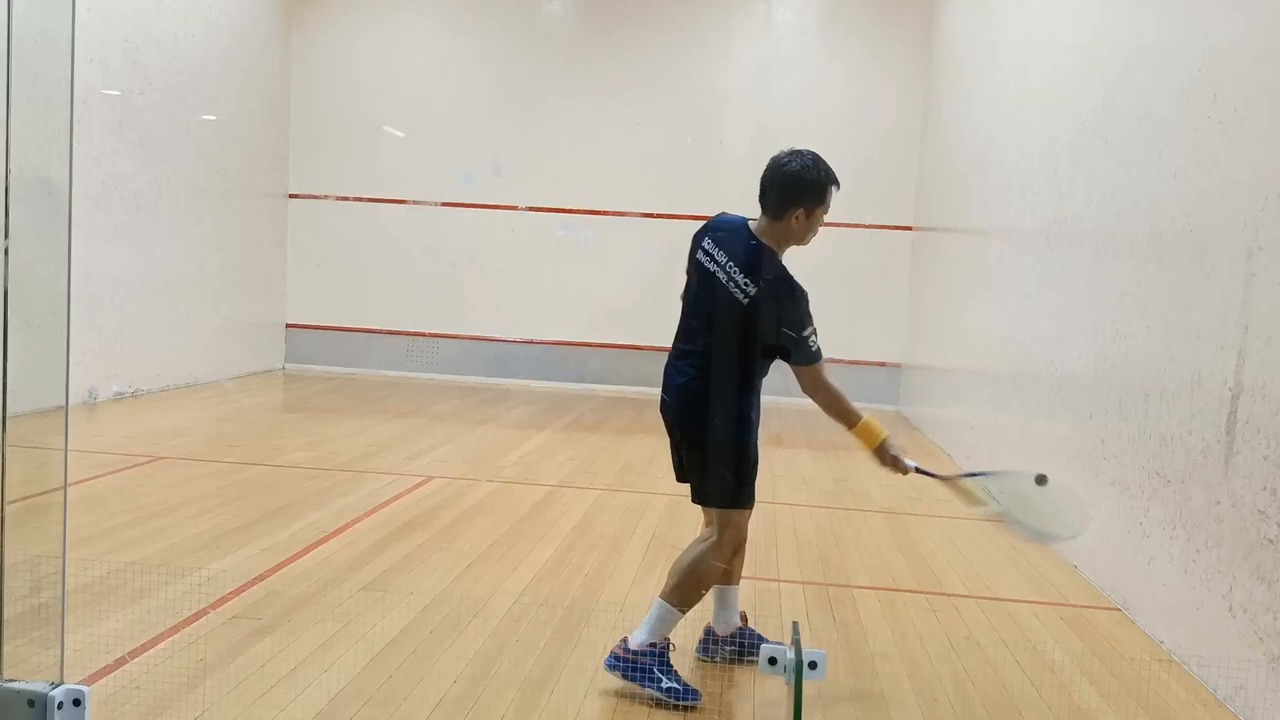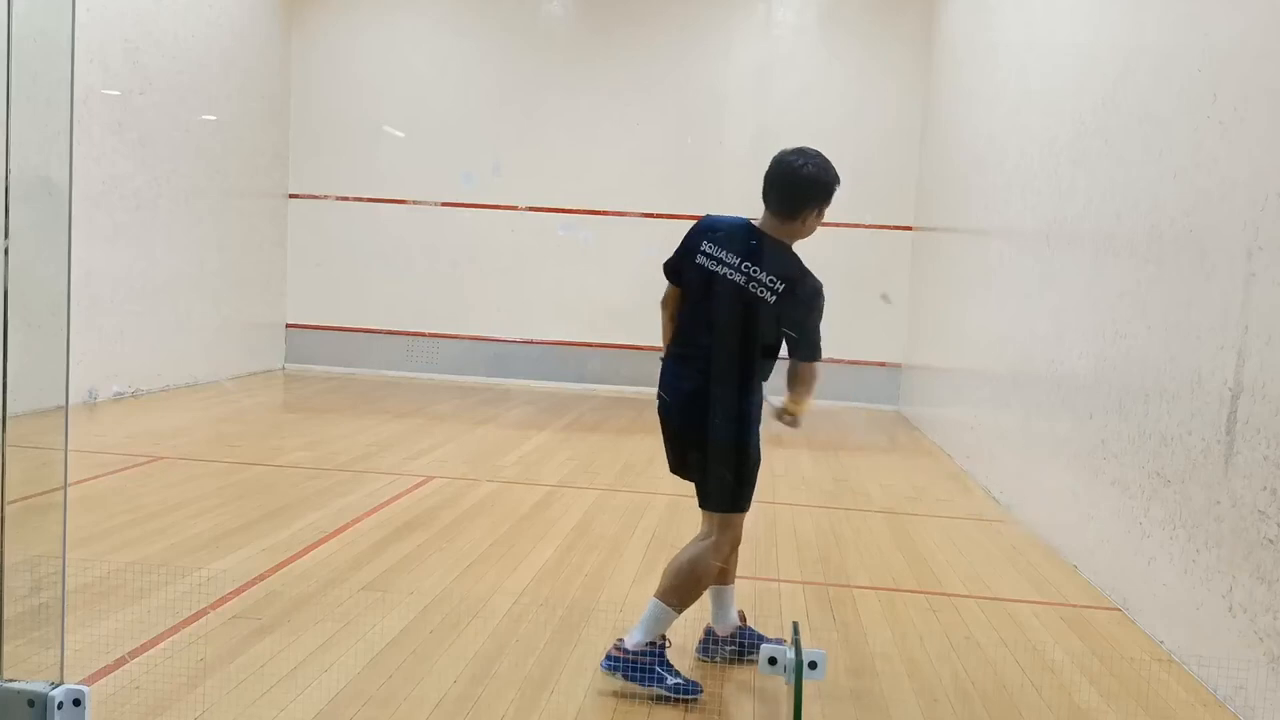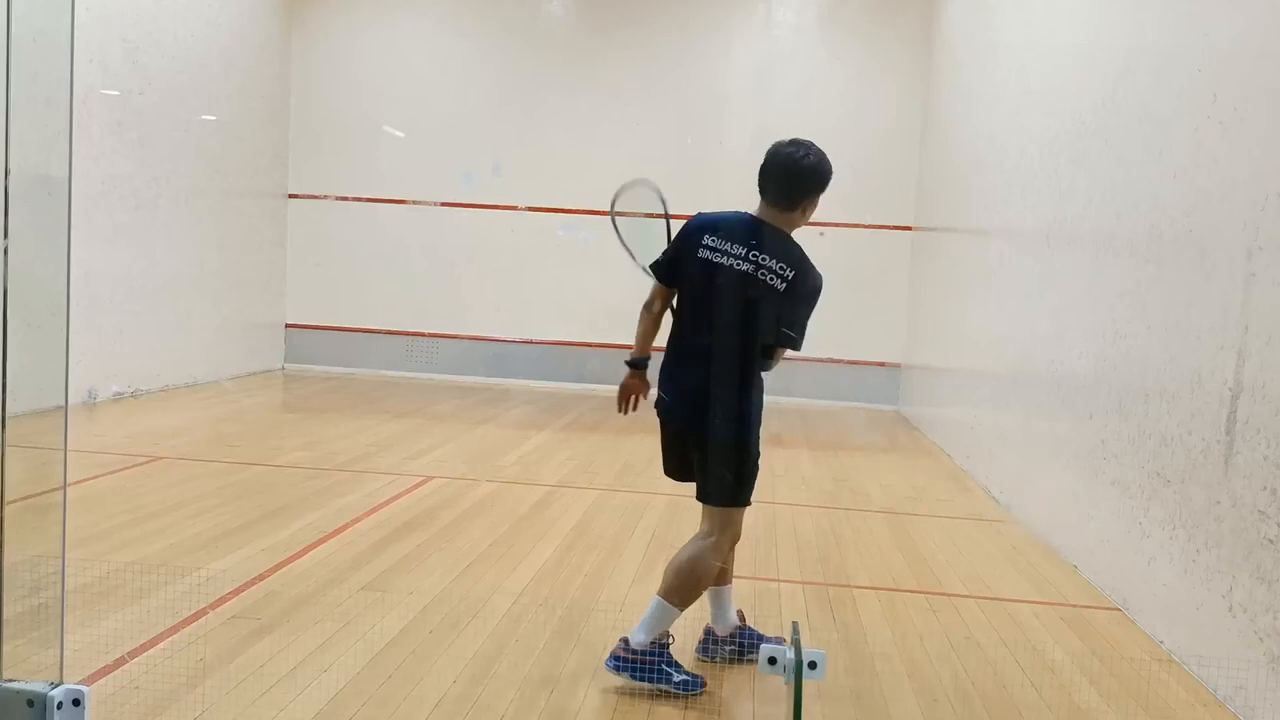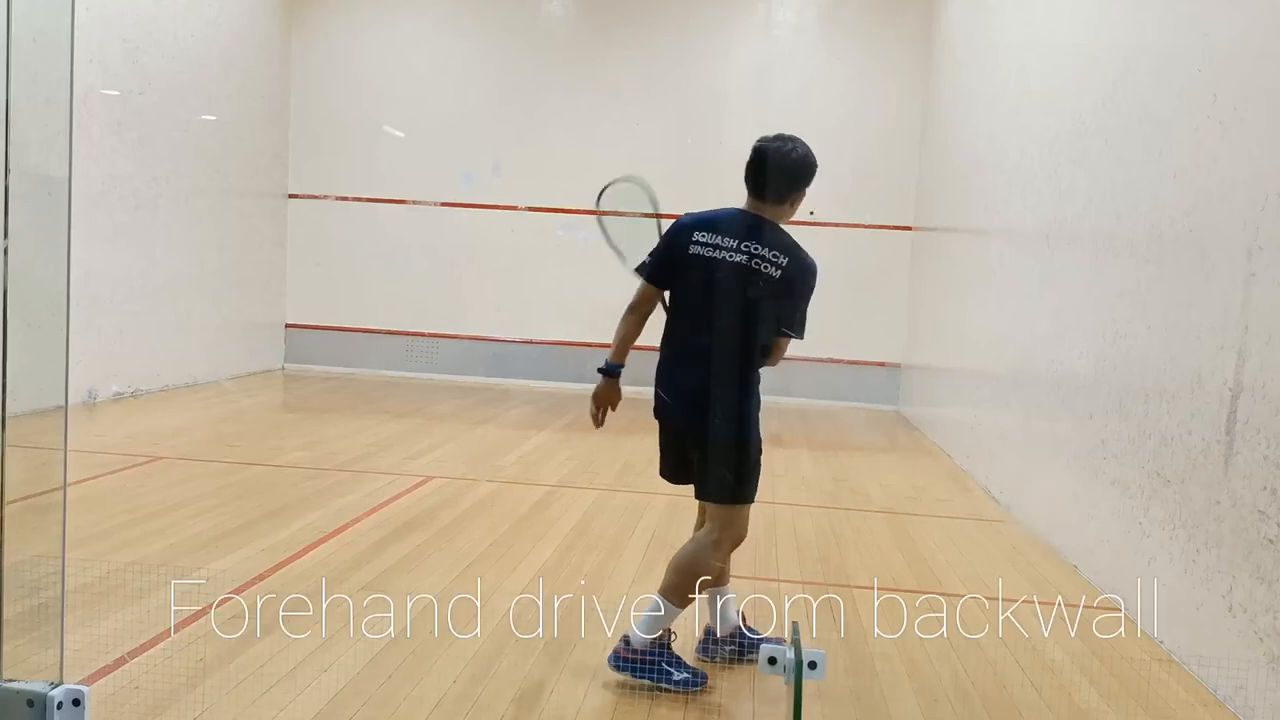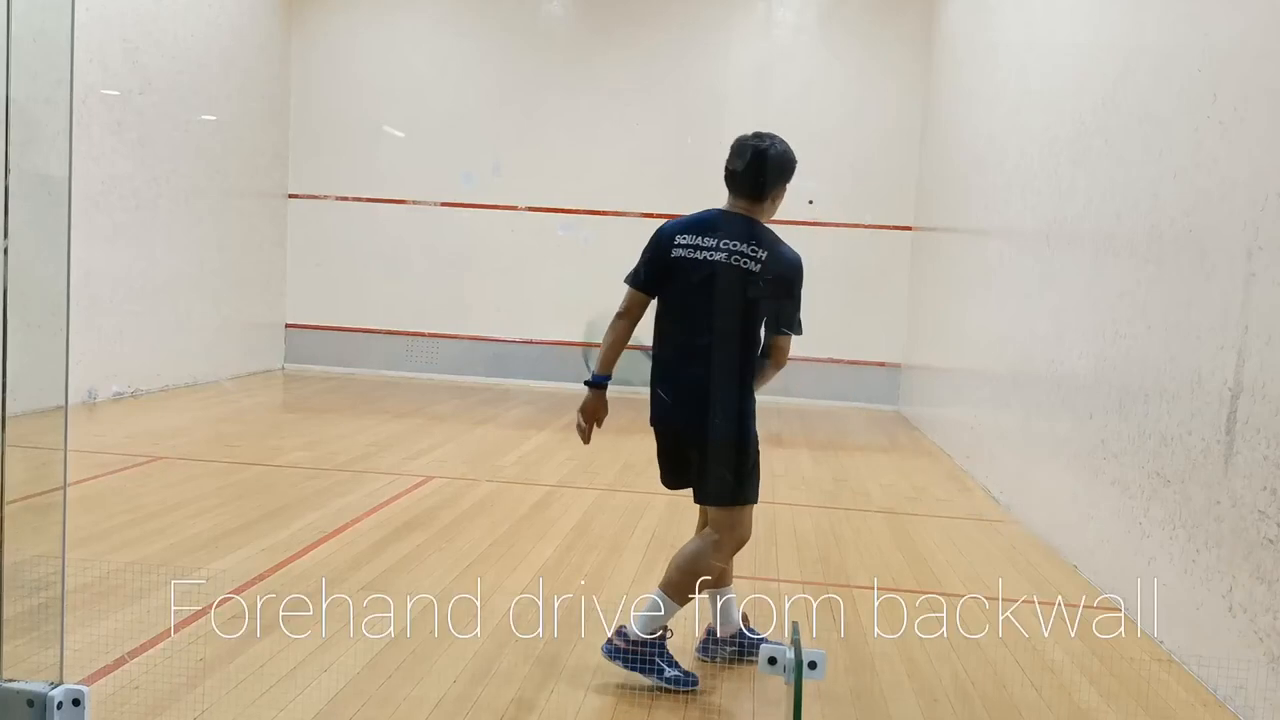
dt=0.2s
person 1, frame 1
left shoulder: (715, 230)
right shoulder: (781, 293)
right elbow: (815, 384)
right wrist: (876, 439)
left hip: (683, 395)
right hip: (720, 412)
left knee: (731, 517)
right knee: (722, 534)
left ankle: (726, 630)
right ankle: (640, 648)
person 1, frame 2
left shoulder: (706, 233)
right shoulder: (802, 289)
left elbow: (671, 303)
right elbow: (803, 374)
right wrist: (794, 406)
left hip: (677, 398)
right hip: (726, 416)
left knee: (722, 518)
right knee: (720, 535)
left ankle: (725, 630)
right ankle: (636, 648)
person 1, frame 3
left shoulder: (701, 228)
right shoulder: (803, 277)
left elbow: (655, 304)
right elbow: (774, 355)
left wrist: (638, 365)
left hip: (676, 400)
right hip: (729, 412)
left knee: (719, 516)
right knee: (719, 533)
left ankle: (724, 629)
right ankle: (639, 645)
person 1, frame 4
left shoulder: (690, 229)
right shoulder: (798, 266)
left elbow: (639, 305)
right elbow: (773, 352)
left wrist: (611, 372)
left hip: (674, 399)
right hip: (730, 409)
left knee: (713, 515)
right knee: (726, 529)
left ankle: (724, 629)
right ankle: (641, 643)
person 1, frame 5
left shoulder: (673, 234)
right shoulder: (783, 261)
left elbow: (627, 314)
right elbow: (776, 355)
left wrist: (597, 385)
left hip: (670, 404)
right hip: (726, 412)
left knee: (715, 518)
right knee: (730, 531)
left ankle: (726, 630)
right ankle: (639, 635)
